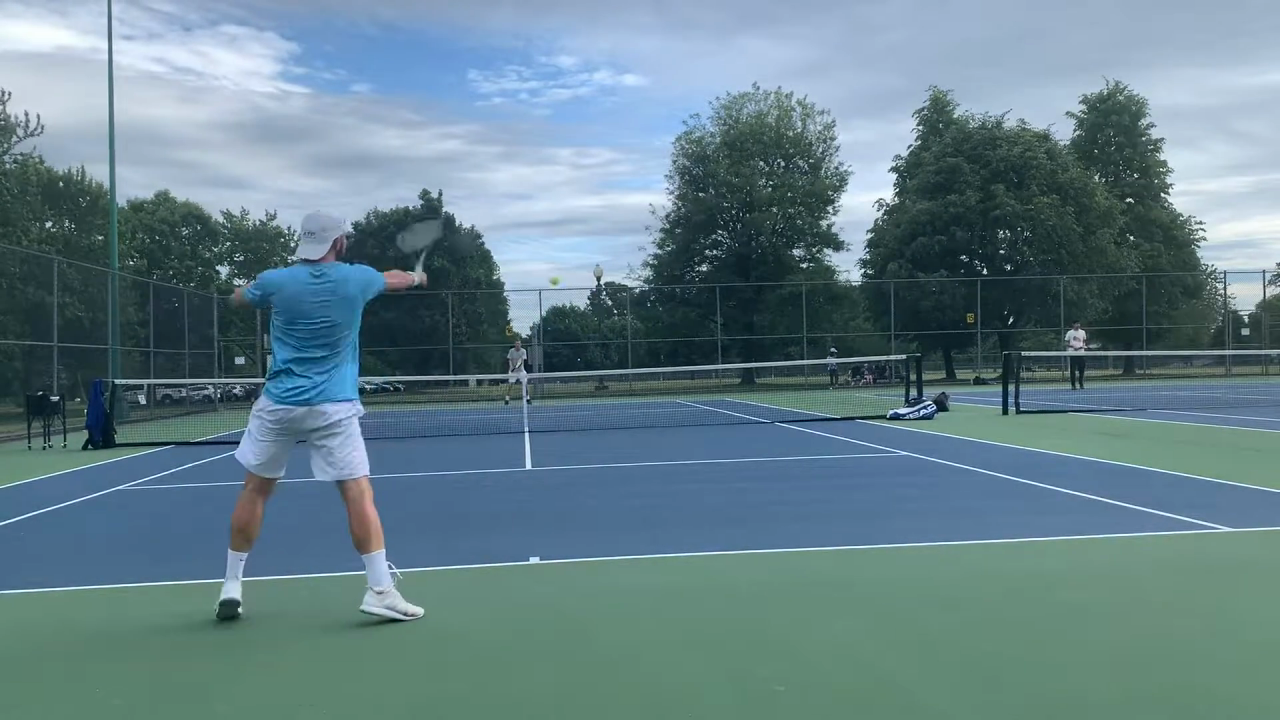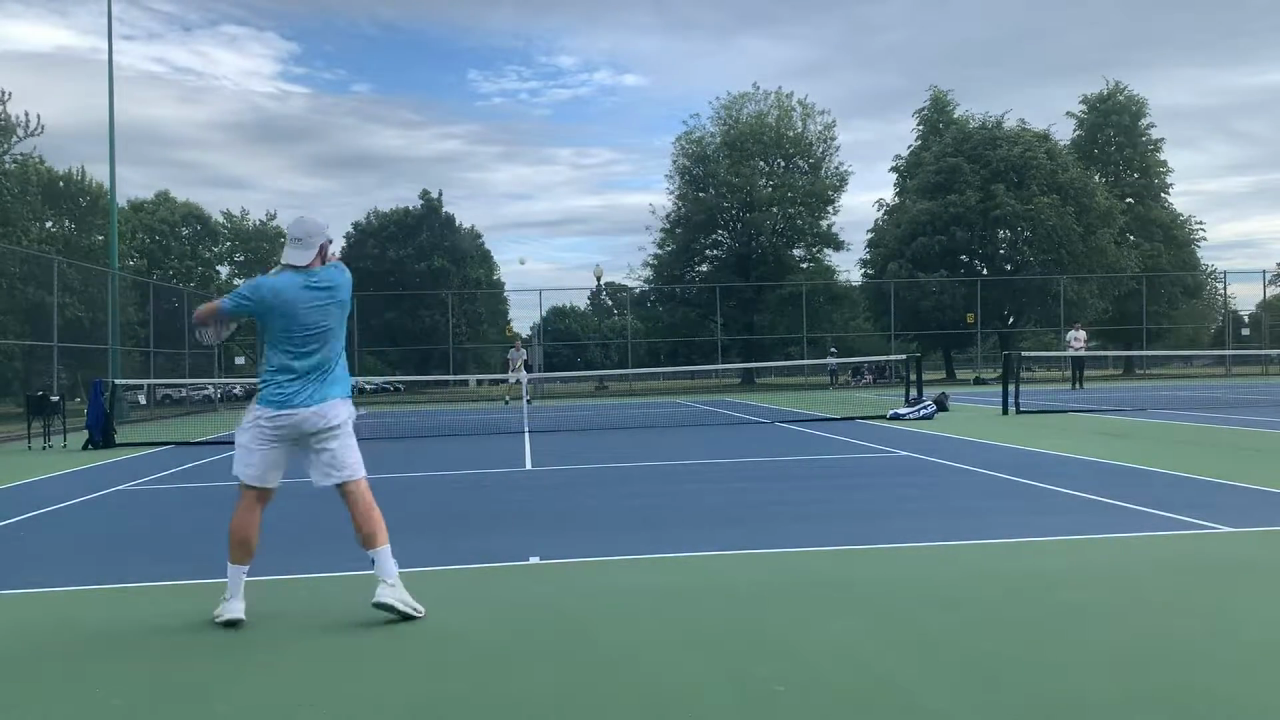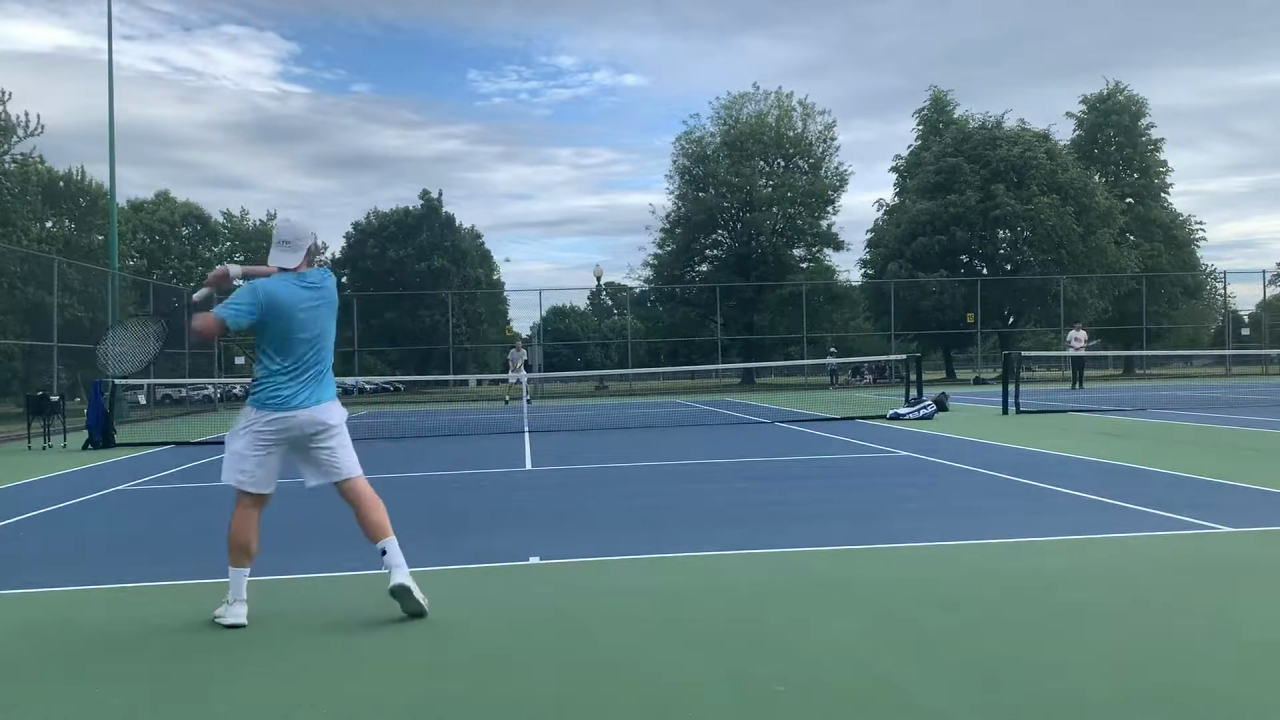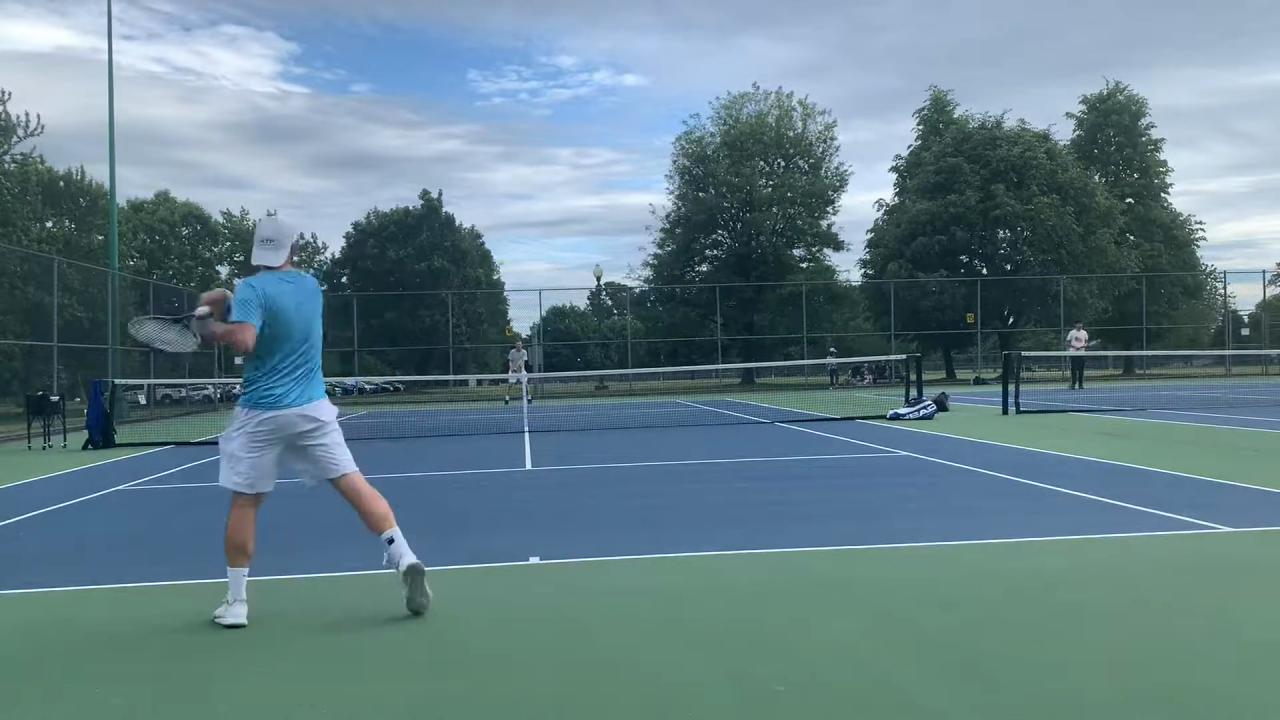
dt=0.1s
person 1, frame 1
left shoulder: (275, 280)
right shoulder: (356, 277)
left elbow: (237, 298)
right elbow: (395, 279)
right wrist: (417, 276)
left hip: (279, 404)
right hip: (334, 407)
left knee: (254, 489)
right knee: (358, 494)
left ankle: (231, 585)
right ankle: (380, 590)
person 1, frame 2
left shoulder: (264, 289)
right shoulder: (339, 278)
left elbow: (200, 317)
right wrist: (280, 274)
left hip: (272, 411)
right hip: (329, 410)
left knee: (252, 500)
right knee: (358, 494)
left ankle: (232, 599)
right ankle: (389, 584)
person 1, frame 3
left shoulder: (260, 292)
right shoulder: (325, 282)
left elbow: (202, 328)
left wrist: (211, 314)
right wrist: (236, 272)
left hip: (269, 414)
right hip: (321, 409)
left knee: (248, 504)
right knee: (359, 489)
left ankle: (235, 603)
right ankle: (399, 570)
person 1, frame 4
left shoulder: (253, 288)
right shoulder: (308, 284)
left elbow: (244, 341)
left wrist: (211, 326)
right wrist: (228, 300)
left hip: (261, 413)
right hip: (312, 408)
left knee: (244, 503)
right knee: (355, 486)
left ankle: (236, 603)
right ankle: (404, 557)
